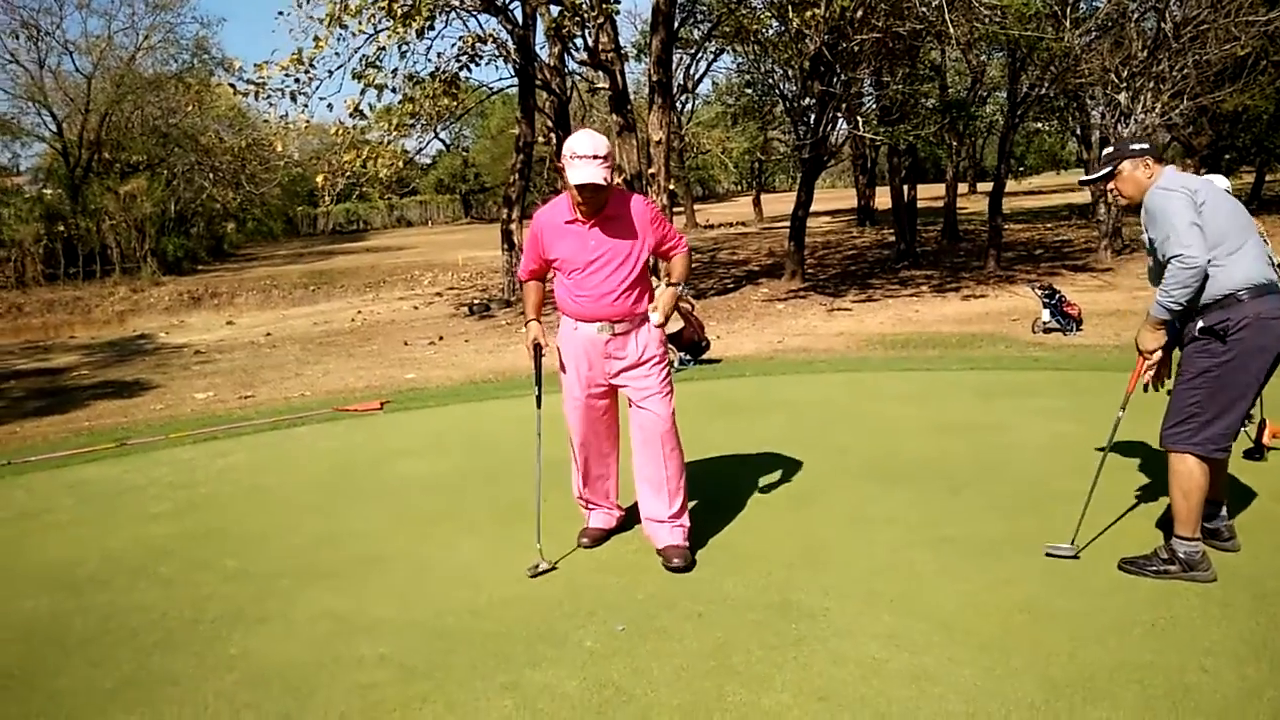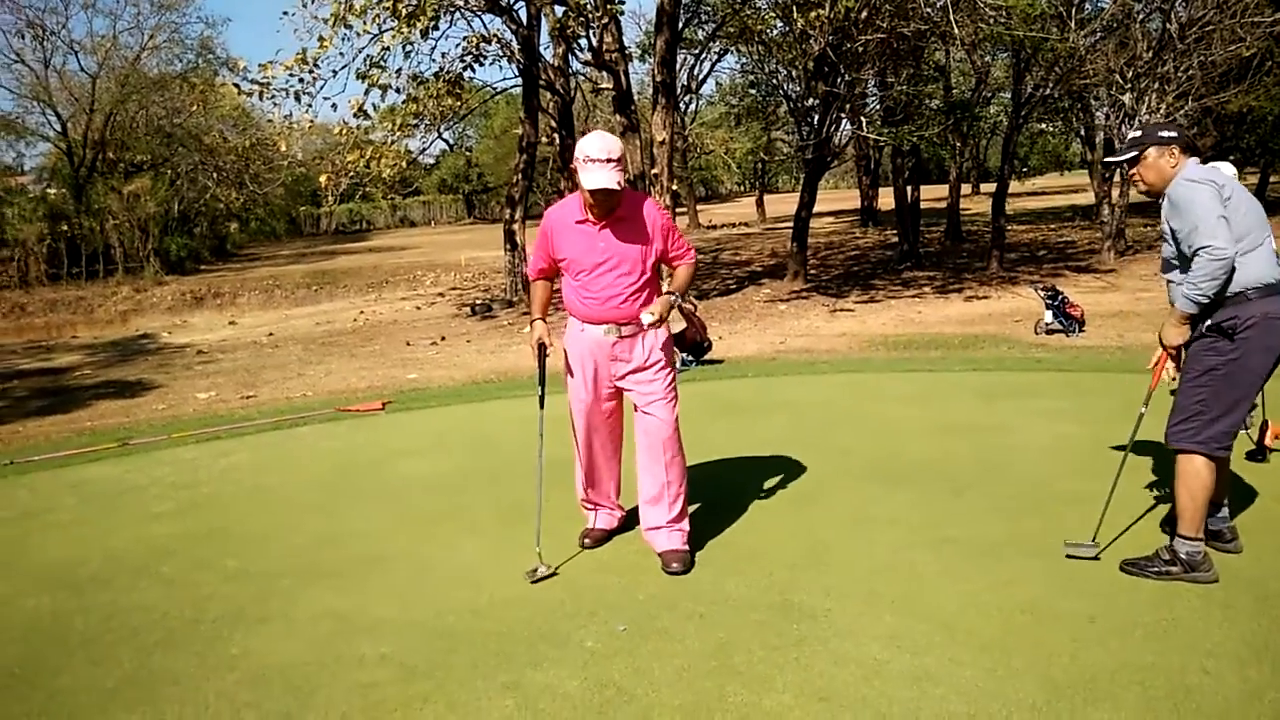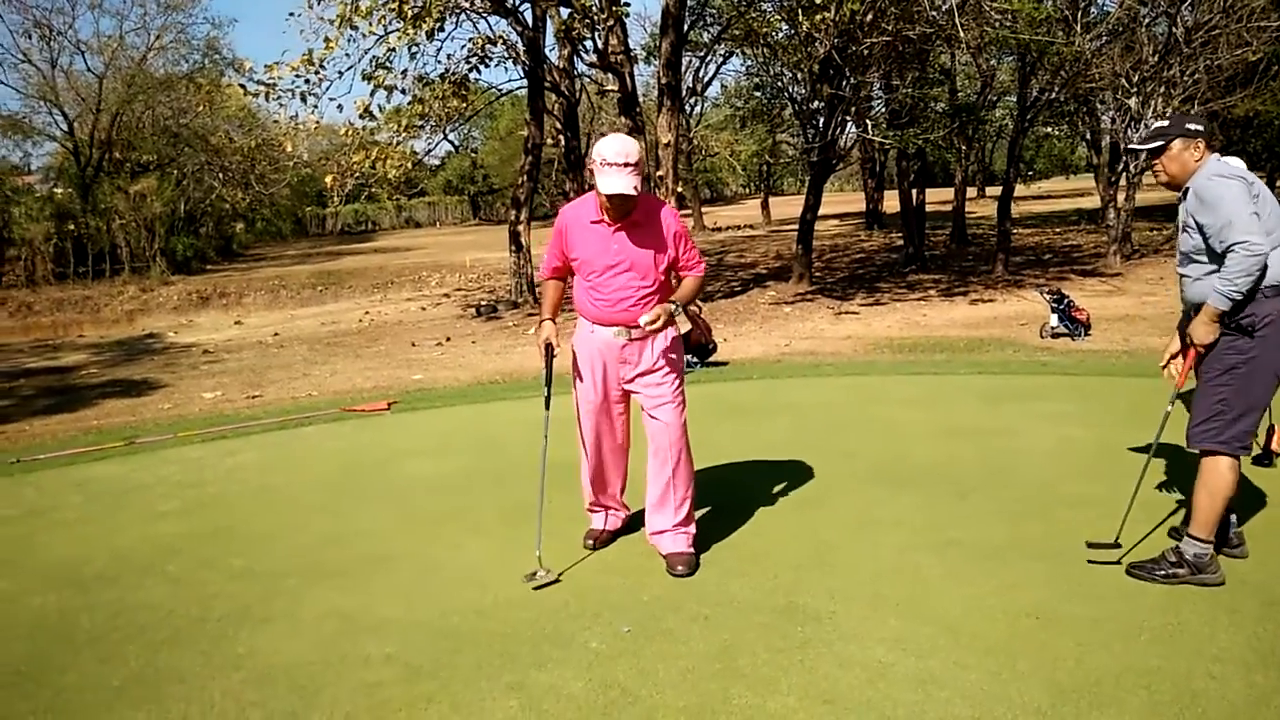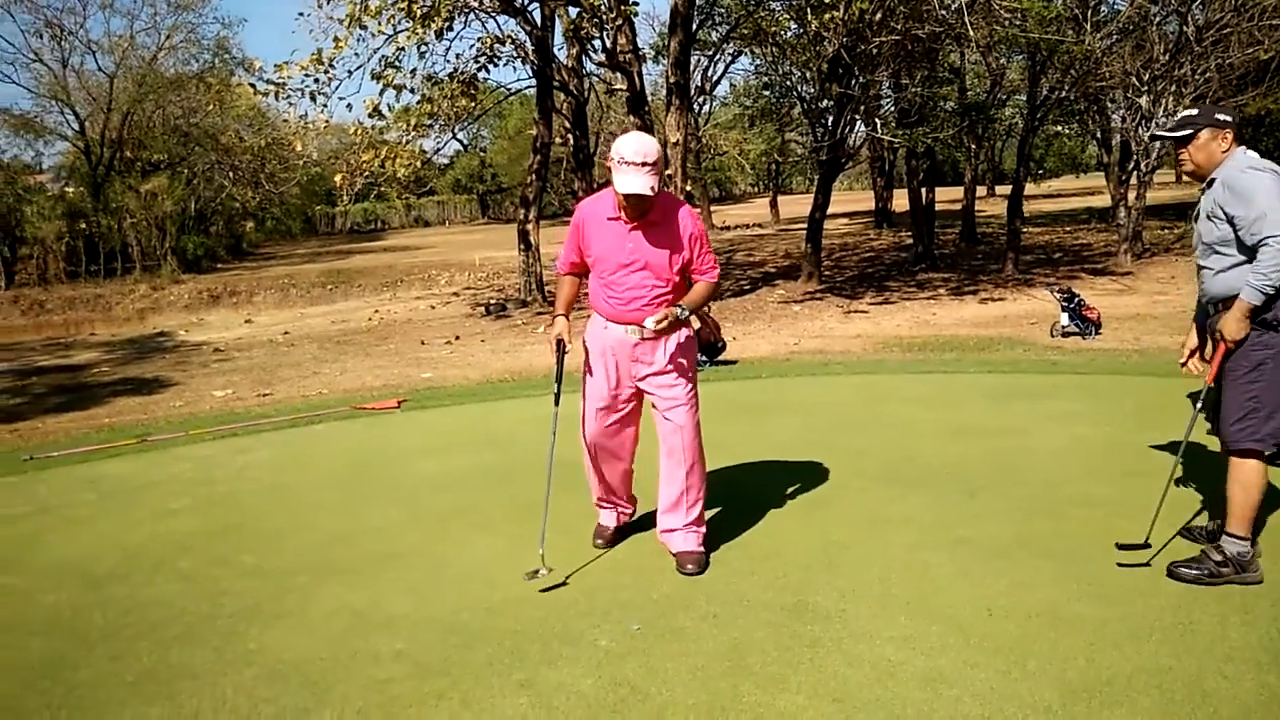
dt=0.1s
person 1, frame 1
left shoulder: (1164, 194)
right shoulder: (1187, 191)
left elbow: (1189, 264)
left wrist: (1154, 325)
right wrist: (1165, 345)
left hip: (1230, 325)
left knee: (1185, 436)
right knee: (1211, 428)
left ankle: (1186, 552)
right ankle: (1214, 521)
person 1, frame 2
left shoulder: (1190, 188)
right shoulder: (1191, 191)
left elbow: (1216, 257)
left wrist: (1177, 320)
right wrist: (1174, 334)
left hip: (1236, 323)
right hip: (1235, 322)
left knee: (1195, 434)
right knee: (1211, 429)
left ankle: (1187, 552)
right ankle: (1216, 522)
person 1, frame 3
left shoulder: (1215, 183)
right shoulder: (1205, 189)
left wrist: (1208, 316)
right wrist: (1185, 330)
right hip: (1241, 322)
left knee: (1215, 434)
right knee: (1226, 429)
left ankle: (1196, 554)
right ankle: (1223, 527)
person 1, frame 4
right shoulder: (1221, 185)
left wrist: (1240, 312)
right wrist: (1201, 327)
right hip: (1240, 321)
right knee: (1233, 428)
left ankle: (1234, 549)
right ankle: (1233, 527)
person 2, frame 1
left shoulder: (640, 209)
right shoulder: (546, 220)
left elbow: (678, 249)
right elbow: (531, 274)
left wrist: (675, 287)
right wrist: (533, 320)
left hip: (638, 336)
right hip: (580, 339)
left knee: (657, 428)
right knee: (589, 433)
left ankle: (669, 530)
right ankle: (600, 512)
person 2, frame 2
left shoulder: (650, 213)
right shoulder: (556, 218)
left elbow: (684, 260)
right elbow: (541, 273)
left wrist: (672, 297)
right wrist: (538, 319)
left hip: (644, 340)
right hip: (586, 341)
left knee: (660, 432)
right knee: (593, 435)
left ankle: (669, 533)
right ankle: (602, 513)
person 2, frame 3
left shoulder: (665, 217)
right shoulder: (570, 218)
left elbow: (694, 270)
right elbow: (554, 273)
left wrist: (674, 305)
right wrist: (548, 319)
left hip: (654, 343)
right hip: (595, 342)
left knee: (668, 436)
right knee: (600, 437)
left ankle: (674, 535)
right ankle: (607, 514)
person 2, frame 4
left shoulder: (684, 219)
right shoulder: (588, 213)
left elbow: (708, 277)
right elbow: (570, 269)
left wrist: (681, 311)
right wrist: (561, 315)
left hip: (667, 343)
right hip: (607, 339)
left knee: (680, 437)
right knee: (602, 434)
left ankle: (684, 533)
right ankle: (617, 507)
